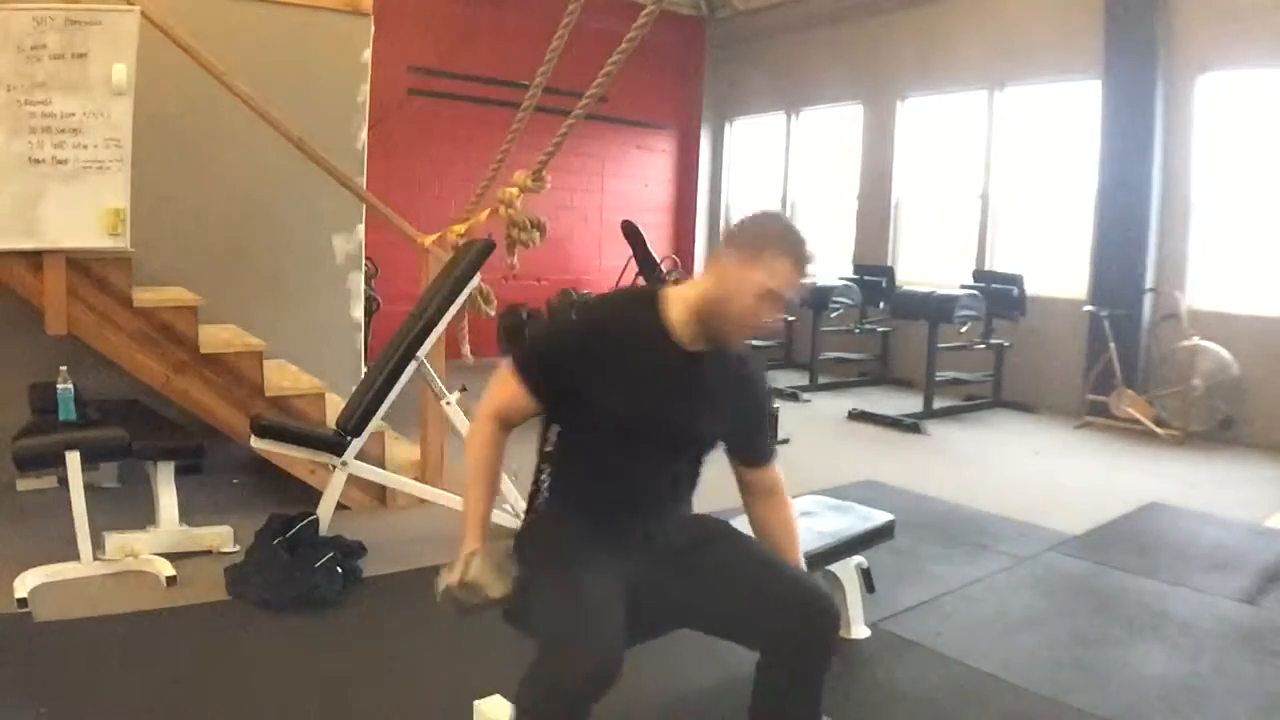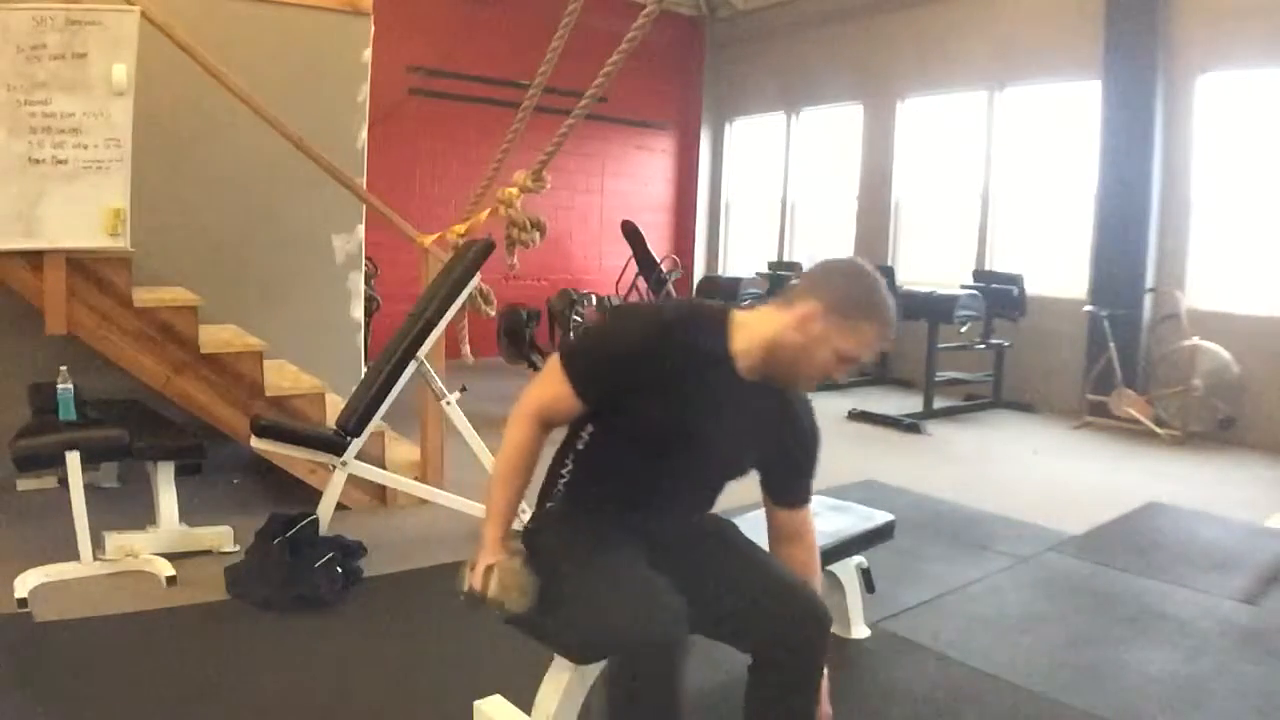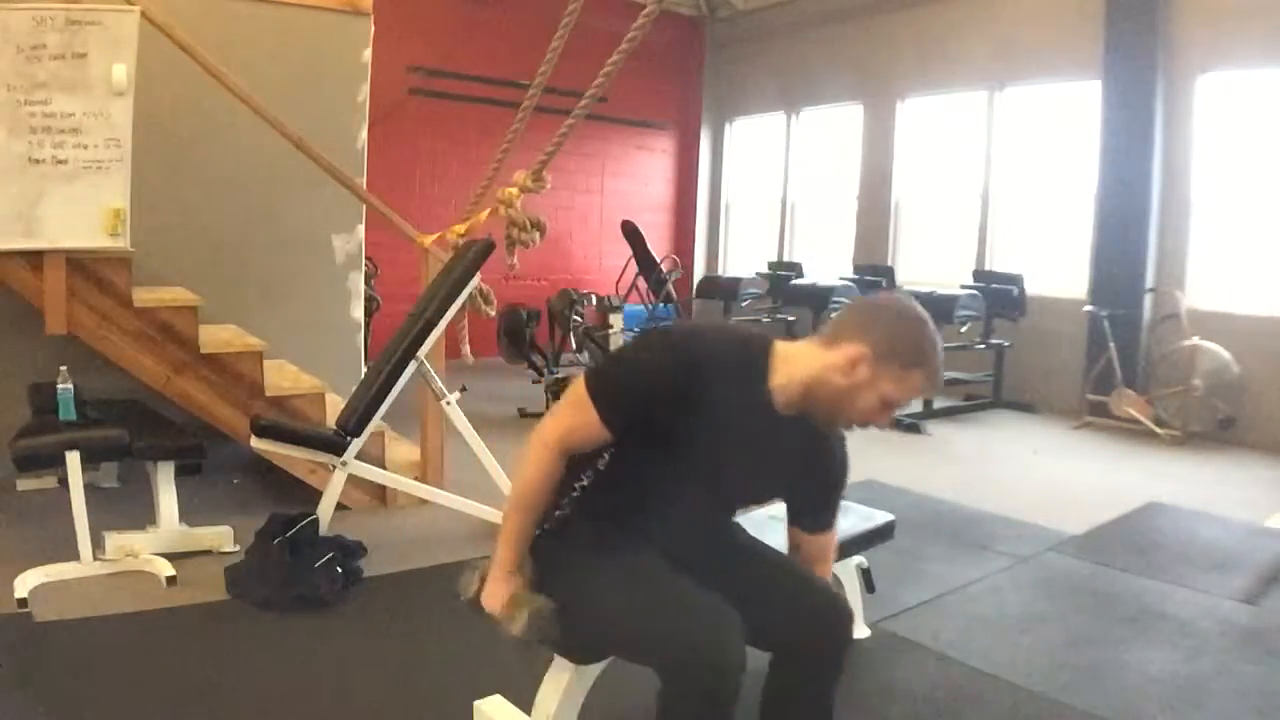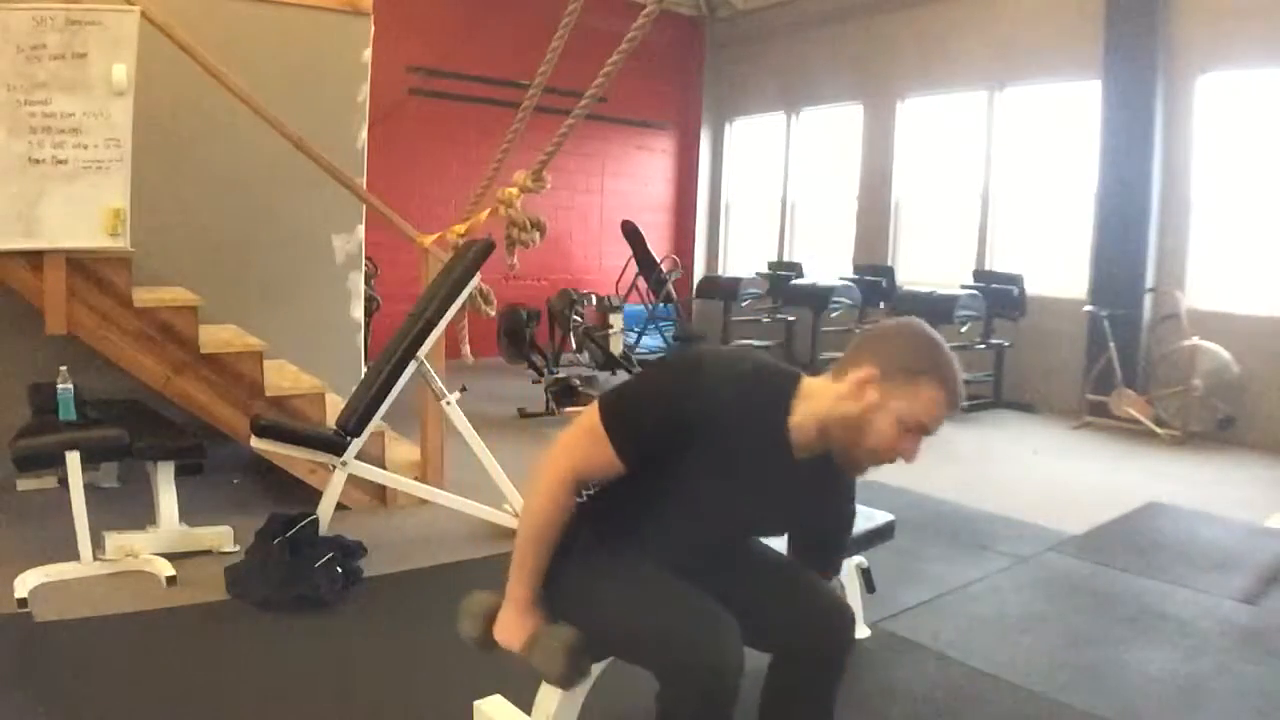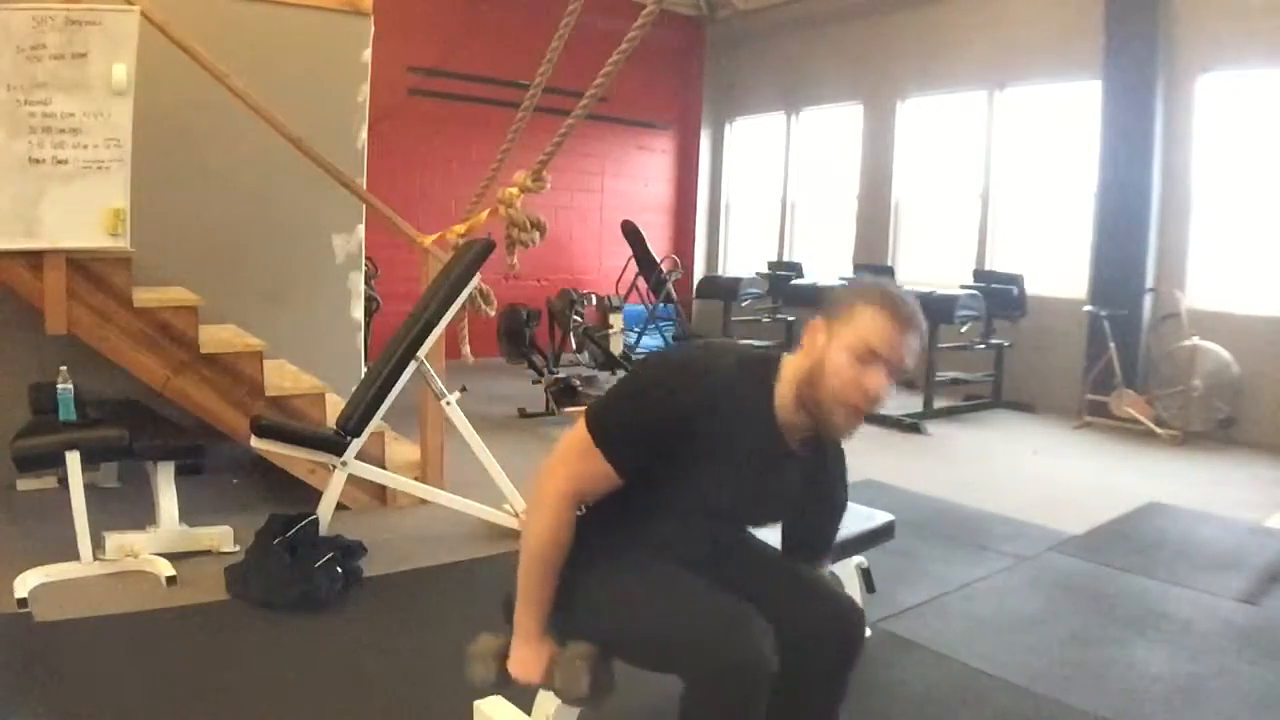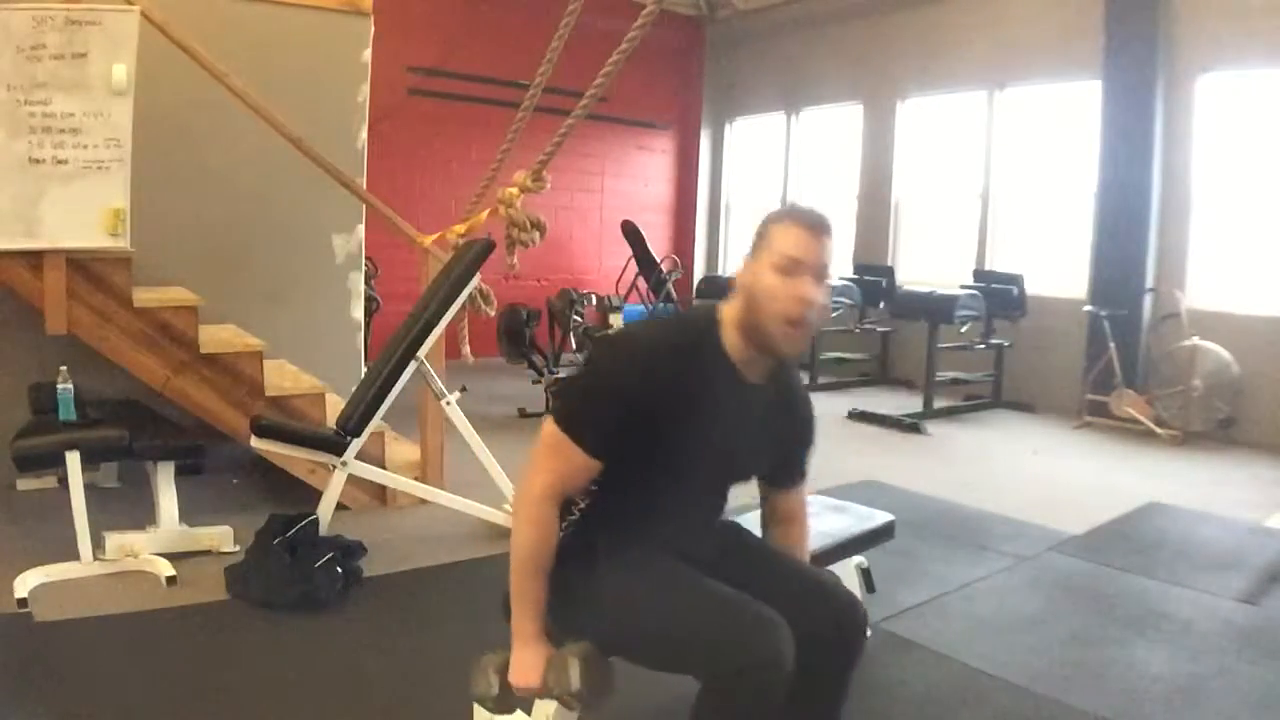
dt=0.2s
person 1, frame 1
left shoulder: (741, 382)
right shoulder: (599, 329)
left elbow: (763, 490)
right elbow: (494, 417)
left wrist: (799, 602)
right wrist: (473, 543)
left hip: (670, 538)
right hip: (571, 538)
left knee: (809, 614)
right knee: (583, 659)
person 1, frame 2
left shoulder: (789, 418)
right shoulder: (654, 335)
left elbow: (792, 534)
right elbow: (533, 414)
left wrist: (812, 662)
right wrist: (494, 545)
left hip: (679, 538)
right hip: (579, 537)
left knee: (801, 624)
right knee: (655, 630)
person 1, frame 3
left shoulder: (818, 446)
right shoulder: (691, 362)
left elbow: (812, 558)
right elbow: (554, 438)
right wrist: (505, 570)
right hip: (587, 547)
left knee: (823, 621)
right knee: (708, 646)
person 1, frame 4
left shoulder: (830, 484)
right shoulder: (709, 391)
left elbow: (809, 594)
right elbow: (564, 465)
right wrist: (520, 604)
right hip: (589, 553)
left knee: (826, 624)
right knee: (706, 649)
person 1, frame 5
left shoulder: (821, 463)
right shoulder: (693, 385)
left elbow: (804, 579)
right elbow: (559, 483)
right wrist: (528, 635)
right hip: (596, 556)
left knee: (835, 622)
right knee: (736, 646)
person 1, frame 6
left shoulder: (788, 402)
right shoulder: (648, 358)
left elbow: (785, 516)
right elbow: (542, 491)
right wrist: (529, 639)
right hip: (595, 560)
left knee: (836, 618)
right knee: (754, 645)
